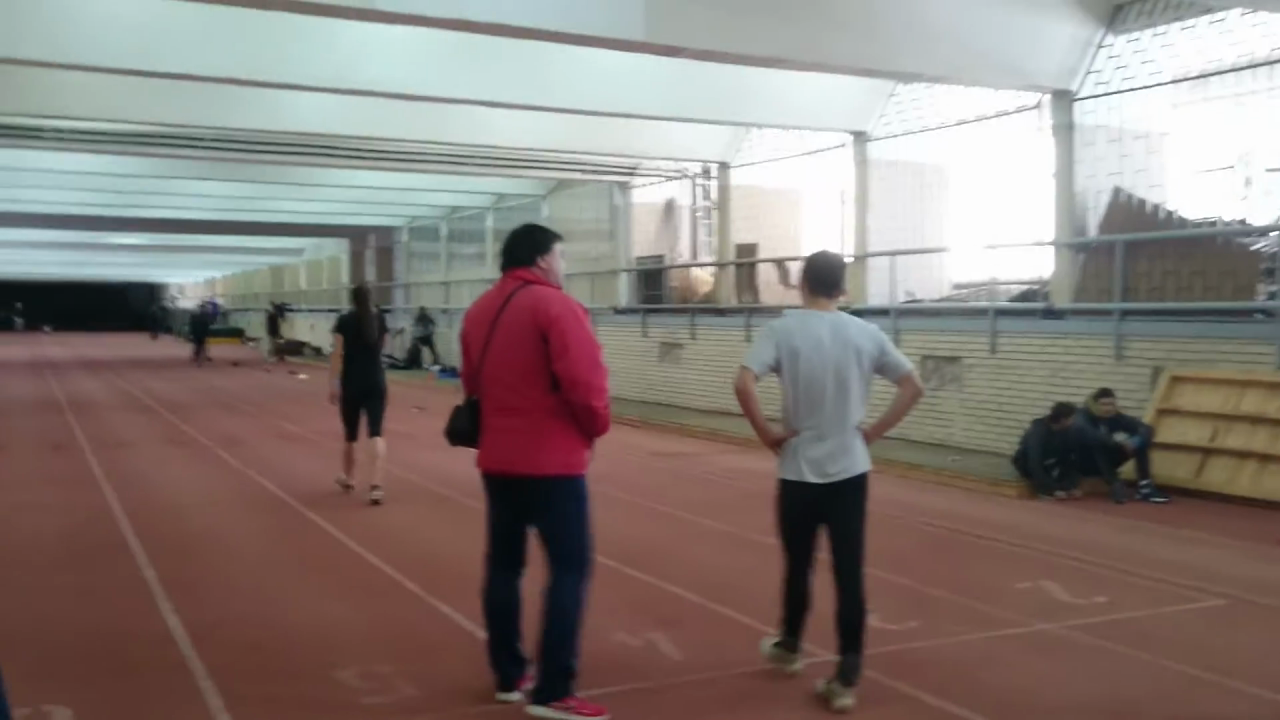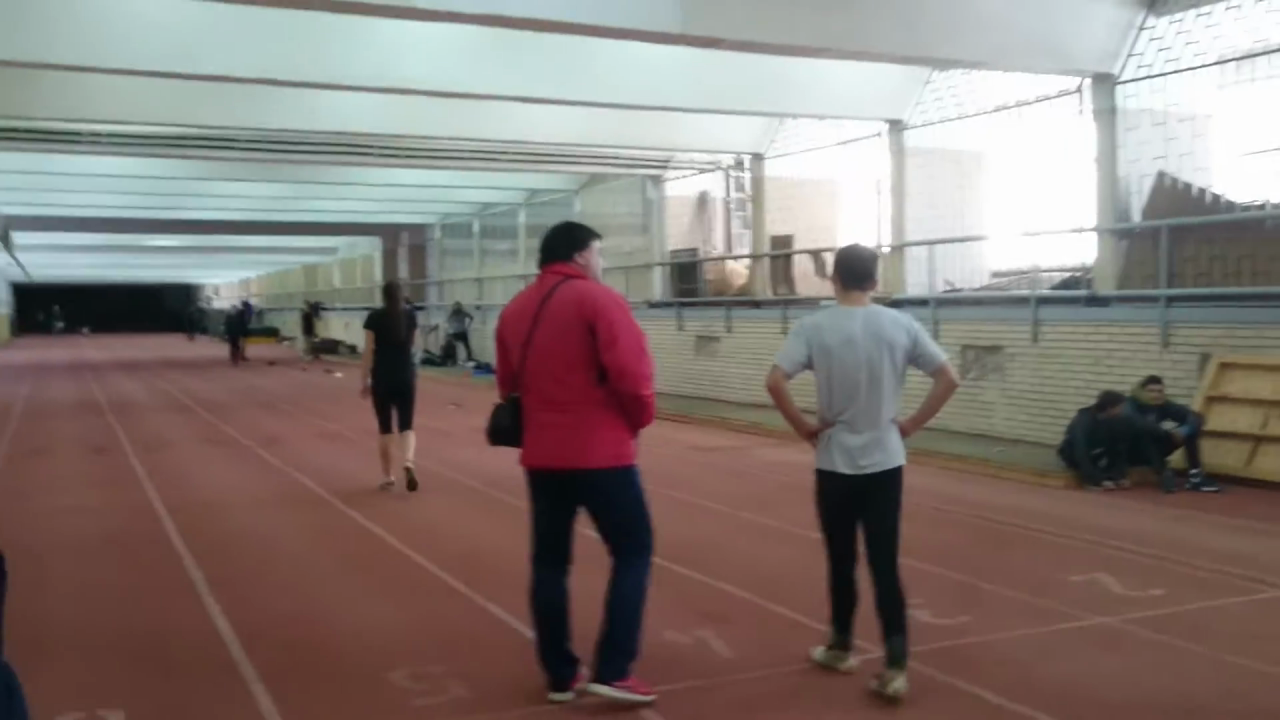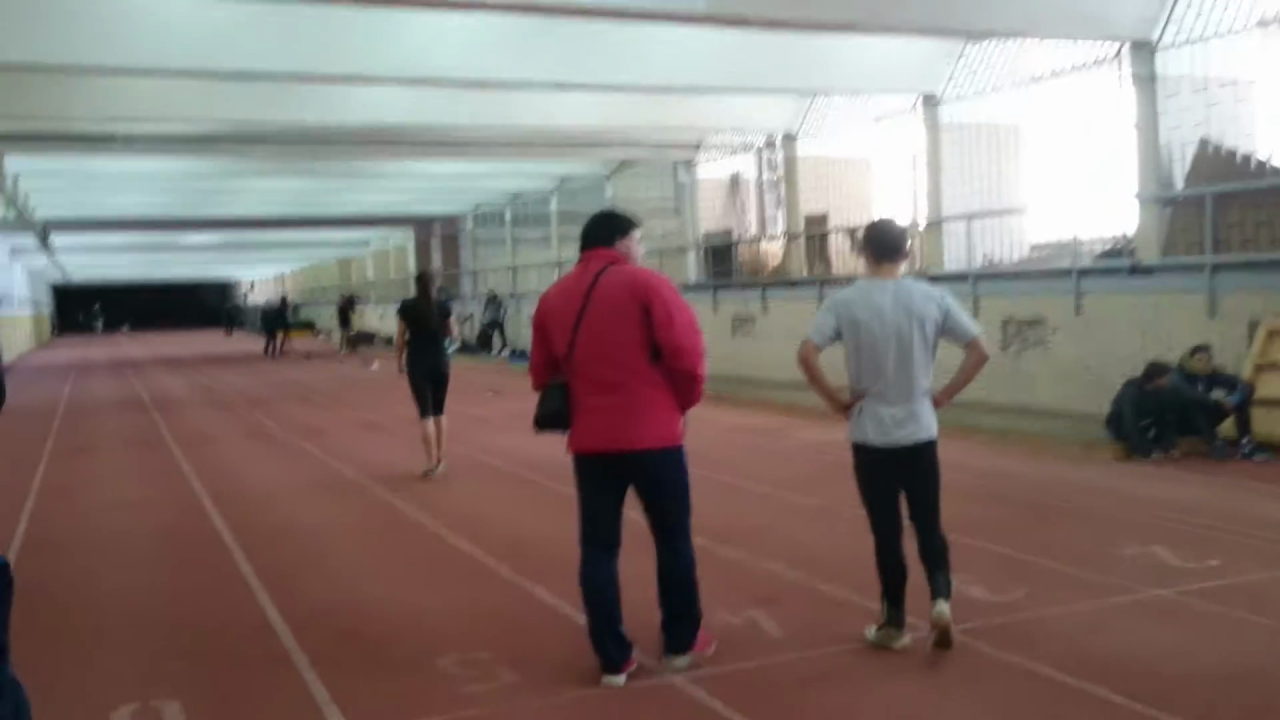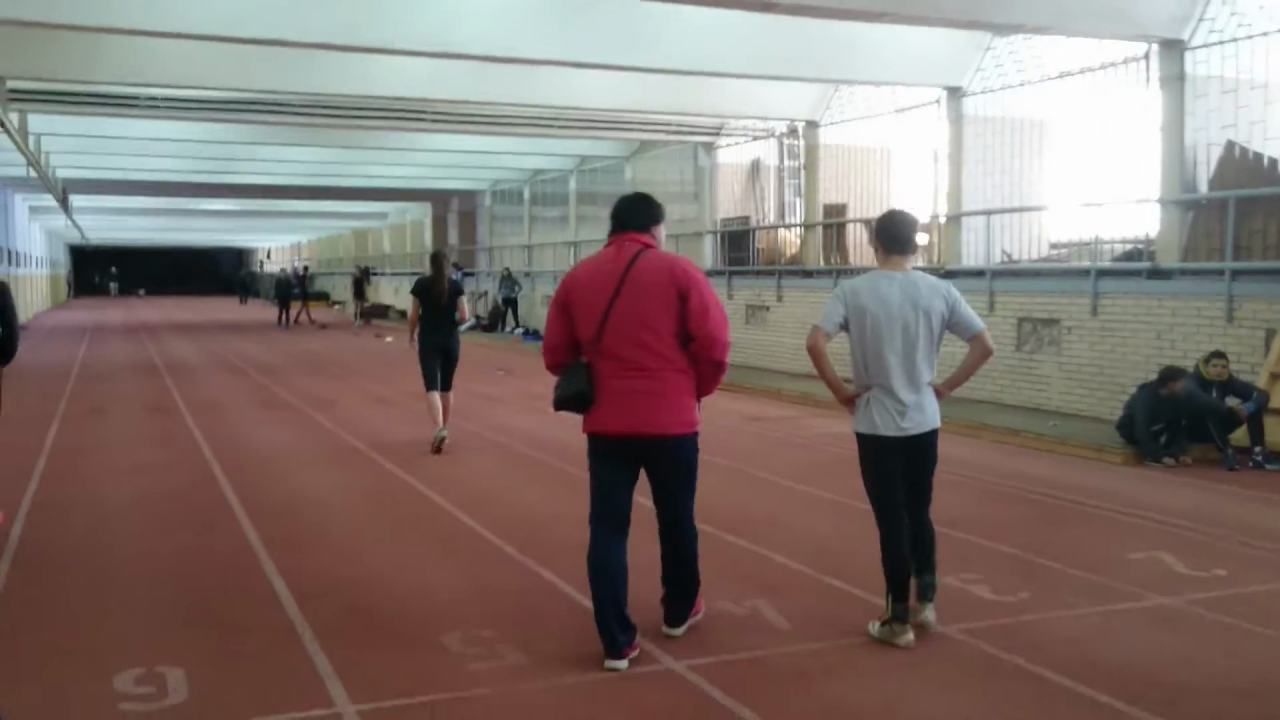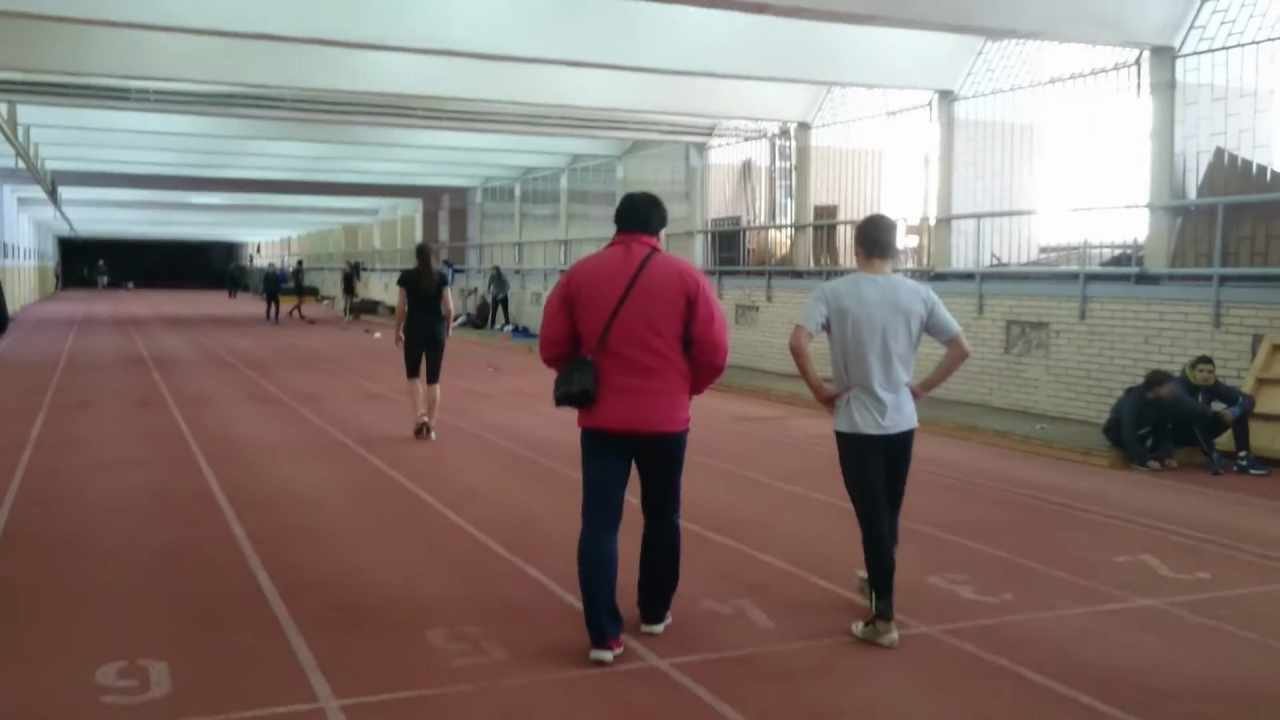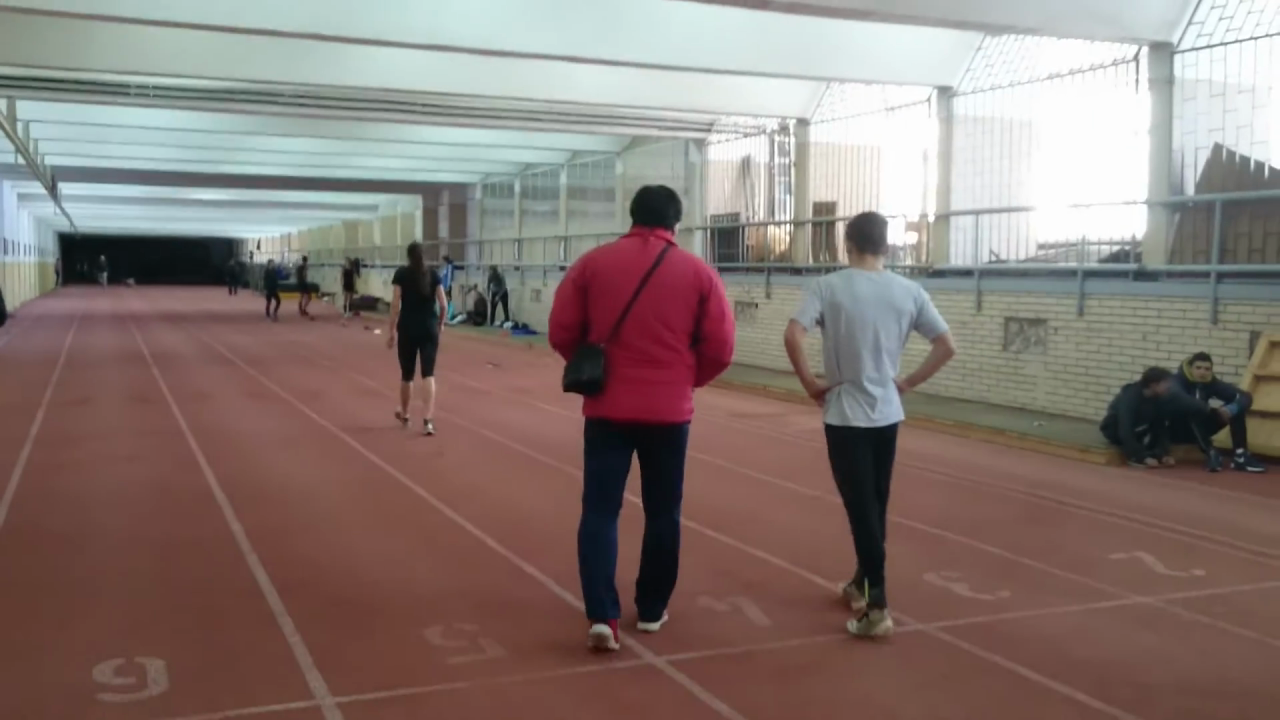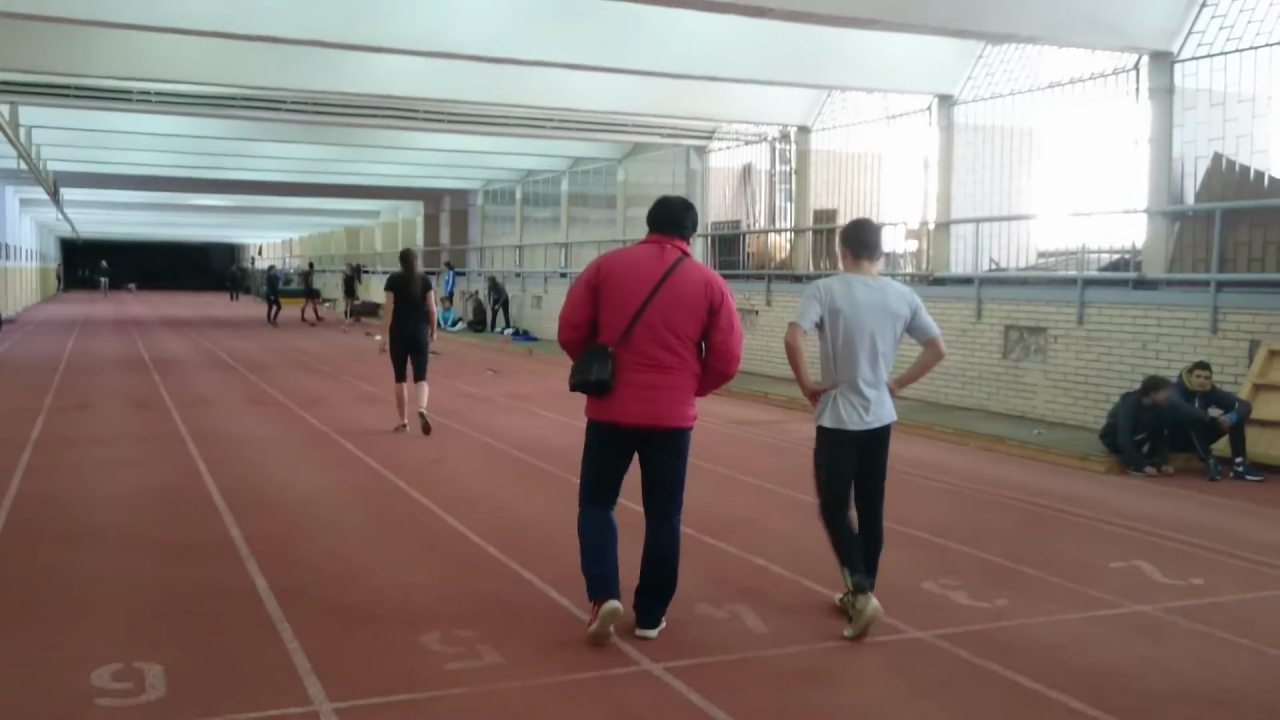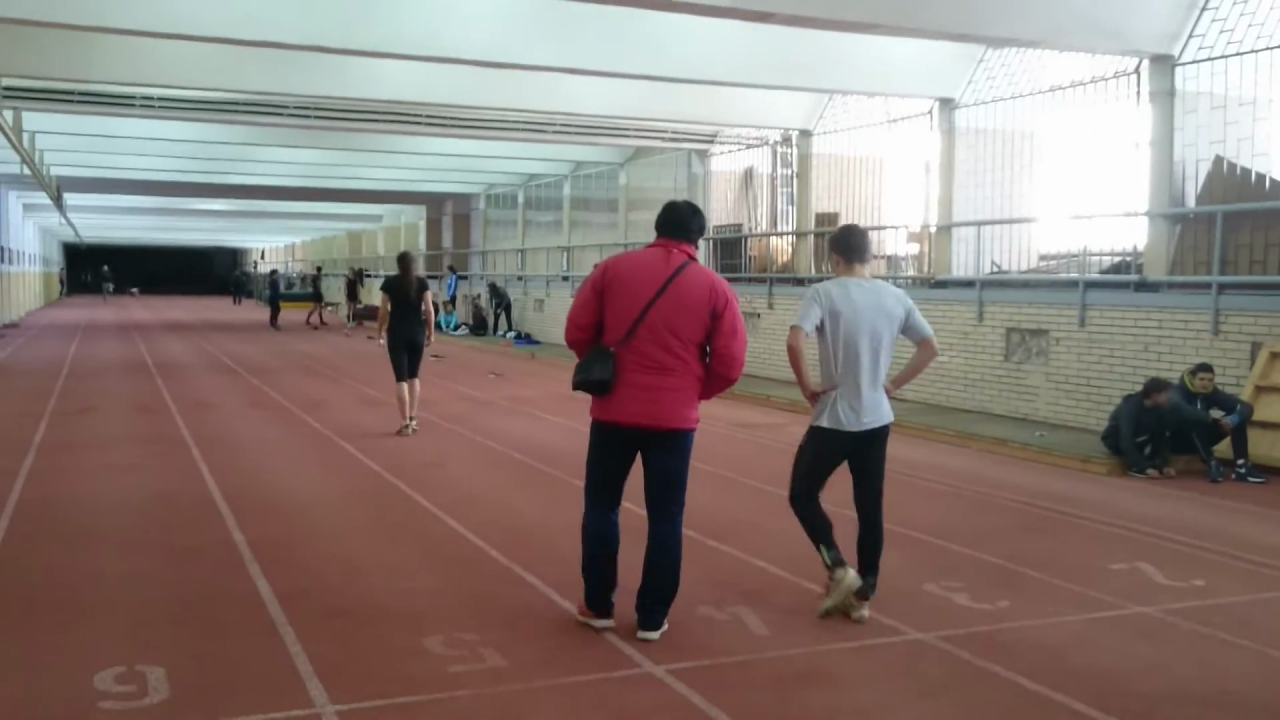
dt=0.2s
person 1, frame 1
left shoulder: (479, 311)
right shoulder: (555, 305)
left elbow: (473, 384)
right elbow: (585, 383)
right wrist: (594, 428)
left hip: (498, 458)
right hip: (553, 460)
left knee: (503, 565)
right knee: (570, 568)
left ankle: (508, 675)
person 1, frame 2
left shoulder: (515, 310)
right shoulder: (598, 299)
left elbow: (509, 384)
right elbow: (632, 374)
right wrist: (638, 420)
left hip: (542, 454)
right hip: (601, 453)
left knee: (549, 563)
right knee: (633, 552)
left ankle: (560, 674)
right ankle: (612, 670)
person 1, frame 3
left shoulder: (553, 298)
right shoulder: (645, 283)
left elbow: (543, 376)
right elbow: (686, 353)
right wrist: (682, 402)
left hip: (590, 439)
right hip: (652, 434)
left knee: (598, 547)
right knee: (673, 537)
left ankle: (612, 658)
right ankle: (683, 641)
person 1, frame 4
left shoulder: (577, 278)
right shoulder: (678, 270)
left elbow: (557, 357)
right elbow: (713, 343)
right wrist: (697, 389)
left hip: (607, 421)
right hip: (671, 419)
left knee: (608, 529)
right knee: (677, 520)
left ankle: (617, 642)
right ankle: (679, 611)
person 1, frame 5
left shoulder: (579, 274)
right shoulder: (685, 275)
left elbow: (553, 350)
right elbow: (713, 350)
right wrist: (685, 389)
left hip: (602, 418)
right hip: (665, 417)
left knee: (599, 523)
right knee: (662, 519)
left ankle: (603, 634)
right ankle: (655, 611)
person 1, frame 6
left shoulder: (593, 262)
right shoulder: (697, 271)
left elbow: (562, 334)
right elbow: (719, 349)
left hip: (607, 407)
right hip: (668, 410)
left knee: (599, 510)
right knee: (663, 513)
left ankle: (602, 614)
right ankle: (652, 608)
person 1, frame 7
left shoulder: (607, 266)
right shoulder: (709, 282)
left elbow: (570, 333)
right elbow: (726, 360)
left hip: (611, 410)
right hip: (672, 415)
left knee: (596, 504)
right knee: (663, 517)
left ankle: (604, 595)
right ankle: (650, 615)
person 1, frame 8
left shoulder: (613, 268)
right shoulder: (714, 286)
left elbow: (577, 333)
right elbow: (729, 365)
left hip: (614, 410)
right hip: (674, 416)
left knee: (601, 506)
right knee: (665, 517)
left ankle: (598, 605)
right ankle: (652, 617)
person 2, frame 1
left shoulder: (783, 330)
right shoulder: (866, 333)
left elbow: (744, 383)
right elbow: (913, 385)
left wrist: (766, 432)
right wrist: (873, 431)
left hip: (799, 471)
right hip: (850, 471)
left knee: (798, 566)
right knee: (849, 574)
left ankle: (788, 648)
right ankle: (846, 679)
person 2, frame 2
left shoulder: (815, 326)
right shoulder: (901, 325)
left elbow: (775, 381)
right elbow: (948, 379)
left wrist: (803, 426)
right wrist: (912, 424)
left hip: (835, 464)
right hip: (885, 463)
left knee: (841, 559)
right knee: (885, 564)
left ankle: (841, 646)
right ankle: (895, 665)
person 2, frame 3
left shoulder: (845, 302)
right shoulder: (932, 298)
left elbow: (806, 354)
right elbow: (980, 350)
left wrist: (836, 399)
right wrist: (944, 395)
left hip: (871, 436)
right hip: (920, 433)
left knee: (887, 531)
right knee: (928, 525)
left ankle: (894, 624)
right ankle: (941, 599)
person 2, frame 4
left shoulder: (853, 291)
right shoulder: (940, 291)
left elbow: (815, 342)
right elbow: (984, 345)
left wrist: (841, 390)
right wrist: (946, 386)
left hip: (876, 426)
right hip: (924, 424)
left knee: (892, 523)
right knee: (919, 515)
left ankle: (899, 619)
right ankle: (926, 601)
person 2, frame 5
left shoulder: (834, 292)
right shoulder: (919, 294)
left elbow: (798, 342)
right elbow: (960, 347)
left wrist: (820, 389)
right wrist: (922, 387)
left hip: (856, 424)
right hip: (901, 422)
left knee: (873, 519)
right knee: (889, 514)
left ankle: (883, 618)
right ankle: (877, 585)
person 2, frame 6
left shoulder: (829, 286)
right shoulder: (909, 291)
left elbow: (792, 336)
right elbow: (946, 346)
left wrist: (811, 383)
right wrist: (908, 382)
left hip: (845, 417)
right hip: (888, 415)
left knee: (862, 512)
right knee: (875, 508)
left ankle: (876, 608)
right ankle: (861, 585)
person 2, frame 7
left shoulder: (825, 290)
right shoulder: (903, 296)
left elbow: (792, 339)
right elbow: (937, 349)
left wrist: (807, 385)
right wrist: (897, 383)
left hip: (838, 419)
right hip: (880, 418)
left knee: (834, 511)
right knee: (870, 510)
left ankle: (863, 593)
right ankle: (859, 591)
person 2, frame 8
left shoulder: (824, 293)
right shoulder: (895, 297)
left elbow: (795, 342)
right elbow: (930, 348)
left wrist: (807, 386)
right wrist: (893, 383)
left hip: (833, 419)
right hip: (876, 420)
left knee: (802, 494)
right knee: (870, 510)
left ankle: (839, 570)
right ankle: (862, 595)
person 3, frame 1
left shoulder: (344, 321)
right shoulder: (379, 320)
left elbow: (337, 355)
left wrist: (333, 385)
left hip: (351, 383)
right hip: (375, 381)
left knee: (351, 434)
right knee: (376, 433)
left ankle: (348, 479)
right ankle: (376, 487)
person 3, frame 2
left shoulder: (375, 317)
right shoulder: (409, 317)
left elbow: (368, 351)
left wrist: (365, 379)
left hip: (382, 377)
right hip: (406, 375)
left knee: (386, 428)
right knee: (406, 425)
left ankle: (388, 477)
right ankle: (408, 463)
person 3, frame 3
left shoulder: (407, 306)
right shoulder: (443, 306)
left elbow: (400, 338)
right elbow: (451, 334)
left wrist: (400, 360)
left hip: (417, 364)
right hip: (439, 362)
left knee: (425, 413)
right knee: (438, 410)
left ankle: (433, 465)
right ankle: (439, 457)
person 3, frame 4
left shoulder: (421, 284)
right shoulder: (455, 285)
left elbow: (414, 315)
right elbow: (464, 316)
left wrist: (412, 334)
left hip: (428, 340)
right hip: (450, 340)
left knee: (432, 387)
right knee: (447, 387)
left ankle: (440, 429)
right ankle: (444, 428)
person 3, frame 5
left shoulder: (407, 276)
right shoulder: (441, 277)
left elbow: (401, 307)
right elbow: (449, 308)
left wrist: (398, 330)
right wrist: (448, 327)
left hip: (414, 331)
right hip: (436, 331)
left knee: (413, 376)
right knee: (433, 380)
left ankle: (421, 415)
right ankle: (431, 427)
person 3, frame 6
left shoulder: (401, 274)
right shoulder: (433, 274)
left elbow: (395, 305)
right elbow: (443, 304)
left wrist: (391, 330)
right wrist: (440, 323)
left hip: (407, 328)
right hip: (429, 328)
left knee: (407, 374)
right knee: (428, 374)
left ankle: (404, 415)
right ankle: (427, 421)
person 3, frame 7
left shoulder: (393, 280)
right shoulder: (425, 280)
left elbow: (388, 310)
right elbow: (432, 310)
left wrist: (385, 336)
right wrist: (432, 331)
left hip: (399, 334)
right hip: (420, 333)
left knee: (400, 378)
right knee: (420, 378)
left ankle: (403, 422)
right ankle: (422, 410)
person 3, frame 8
left shoulder: (390, 282)
right shoulder: (422, 282)
left elbow: (383, 310)
right elbow: (429, 310)
left wrist: (380, 331)
right wrist: (430, 332)
left hip: (396, 333)
right hip: (416, 333)
left knee: (401, 378)
right knee: (413, 376)
left ankle: (405, 424)
right ankle: (412, 418)
